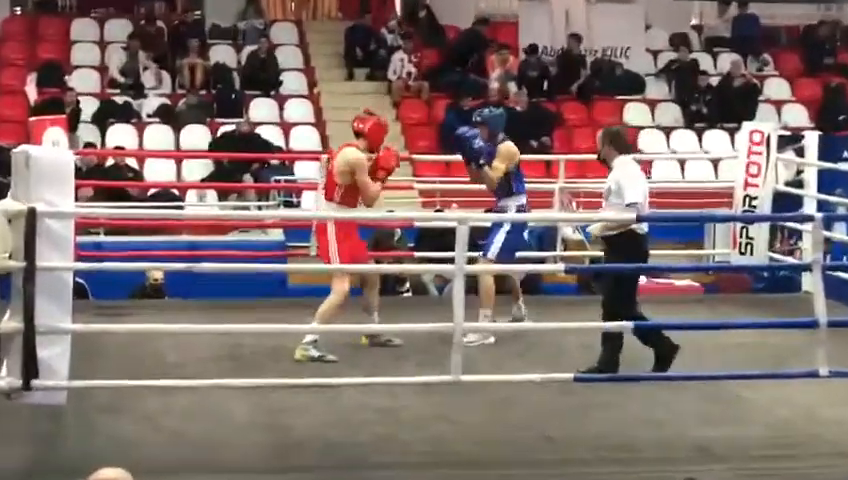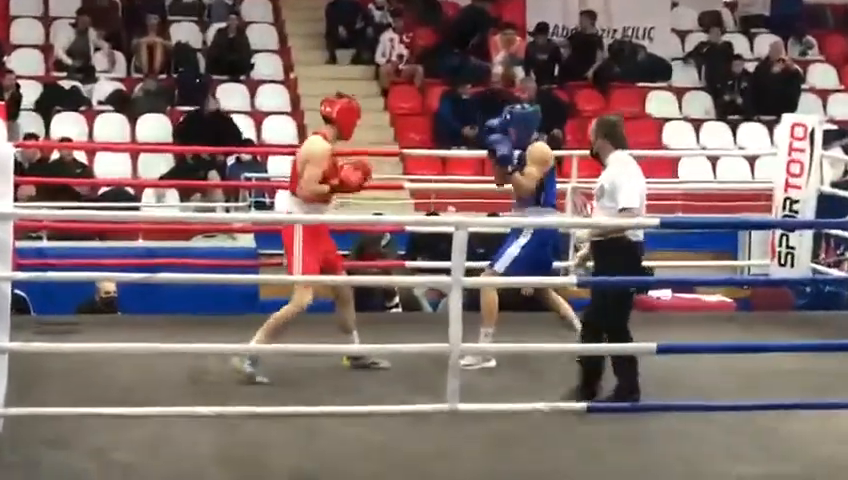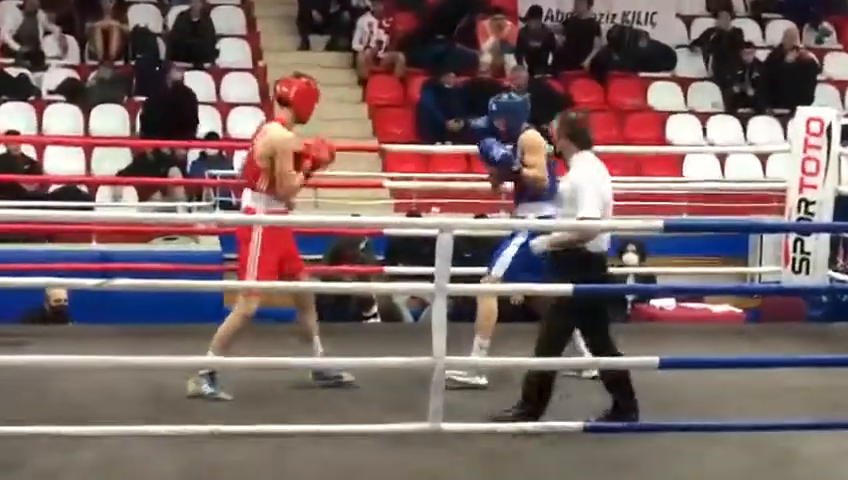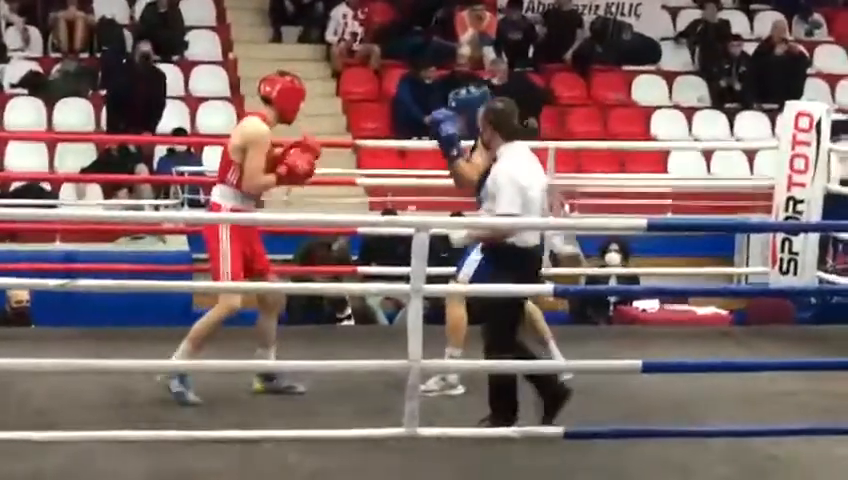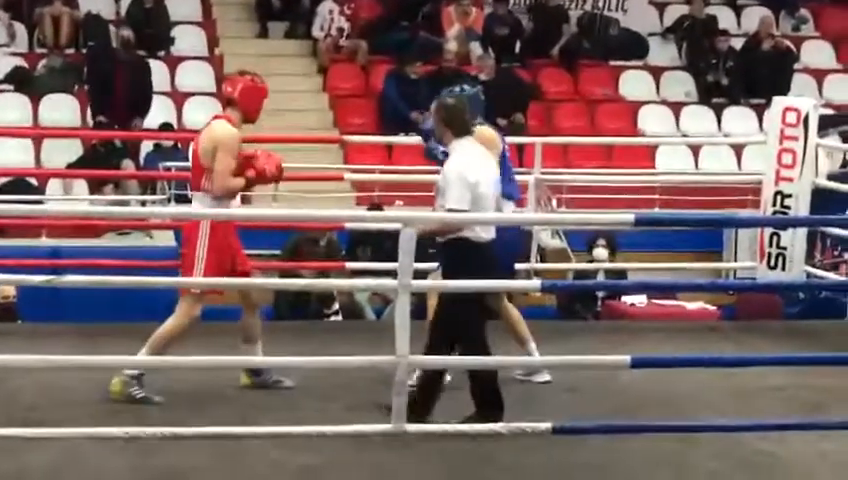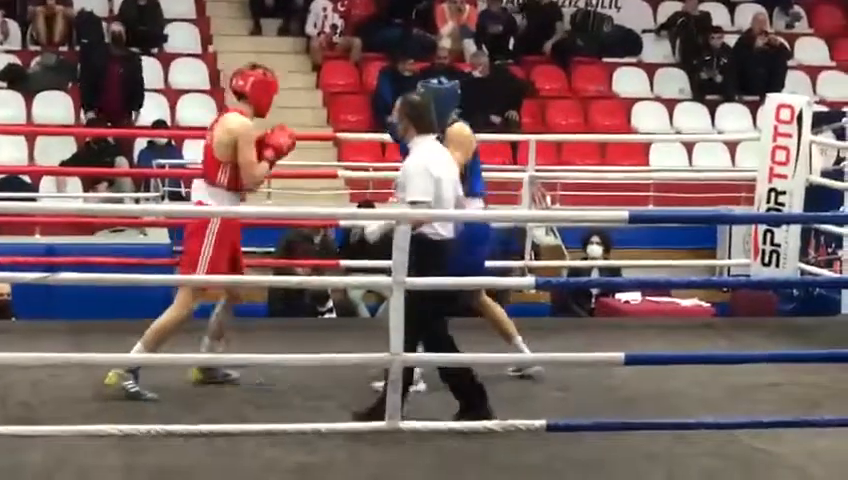
dt=0.3s
person 1, frame 1
left shoulder: (348, 153)
right shoulder: (356, 157)
right elbow: (369, 199)
left wrist: (375, 170)
right wrist: (382, 173)
left hip: (344, 224)
right hip: (334, 226)
left knee: (372, 277)
right knee: (341, 288)
left ankle: (374, 333)
person 1, frame 2
left shoulder: (322, 146)
right shoulder: (320, 147)
right elbow: (306, 191)
left wrist: (345, 176)
right wrist: (338, 183)
left hip: (316, 227)
right hip: (302, 228)
left knee: (344, 290)
right knee: (302, 300)
left ankle: (355, 353)
right ankle: (247, 356)
person 1, frame 3
left shoulder: (272, 130)
right shoulder: (283, 137)
right elbow: (286, 190)
left wrist: (301, 159)
right wrist: (308, 165)
left hip: (275, 223)
right hip: (261, 224)
left knee: (305, 294)
right knee: (247, 307)
left ankle: (319, 366)
right ankle: (203, 376)
person 1, frame 4
left shoulder: (256, 127)
right shoulder: (257, 130)
right elbow: (251, 184)
left wrist: (290, 157)
right wrist: (286, 172)
right hip: (227, 218)
left knee: (273, 298)
right knee: (231, 302)
left ankle: (267, 375)
right ankle: (177, 367)
person 1, frame 5
left shoulder: (219, 128)
right shoulder: (228, 133)
right elbow: (220, 187)
left wrist: (249, 169)
right wrist: (253, 176)
left hip: (219, 223)
right hip: (207, 225)
left knee: (252, 296)
right knee: (189, 310)
left ankle: (255, 371)
right ankle: (129, 376)
person 1, frame 6
left shoulder: (224, 120)
right shoulder: (243, 125)
right elbow: (251, 180)
left wrist: (262, 147)
right wrist: (270, 155)
left hip: (218, 216)
right hip: (214, 218)
left knee: (231, 293)
right knee: (186, 303)
left ankle: (206, 362)
right ankle: (124, 370)
person 2, frame 1
left shoulder: (626, 172)
right shoulder: (620, 170)
left elbow: (635, 214)
left wrist: (602, 227)
right wrist: (605, 229)
left hip: (627, 246)
right hip: (619, 246)
left knee: (622, 308)
right knee: (613, 305)
left ankle: (663, 348)
right ankle: (608, 362)
person 2, frame 2
left shoulder: (623, 170)
right shoulder: (615, 170)
left elbow: (629, 218)
left wrist: (590, 234)
right wrist: (589, 250)
left hip: (620, 257)
right hip: (614, 255)
left knee: (595, 325)
right knee: (613, 325)
left ankle: (589, 389)
right ankle: (627, 388)
person 2, frame 3
left shoulder: (583, 174)
right shoulder: (588, 168)
left elbow: (588, 229)
left wrist: (549, 242)
right wrist: (558, 245)
left hip: (581, 268)
right hip: (583, 265)
left knee: (550, 341)
right knee: (598, 340)
left ankle: (530, 408)
right ankle: (624, 405)
person 2, frame 4
left shoulder: (506, 168)
right shoulder: (527, 159)
left elbow: (506, 225)
left wrist: (469, 236)
left hip: (509, 260)
right hip: (524, 254)
left knee: (498, 340)
right knee: (503, 336)
left ankle: (503, 414)
right ankle: (551, 388)
person 2, frame 5
left shoulder: (458, 165)
right shoulder: (483, 156)
left elbow: (454, 222)
right elbow: (494, 205)
left wrist: (418, 229)
left hip: (465, 255)
right hip: (481, 250)
left knee: (470, 337)
right knee: (441, 332)
left ankle: (489, 408)
right ankle: (419, 404)
person 2, frame 6
left shoulder: (418, 161)
right shoulder: (442, 155)
right elbow: (457, 206)
left wrist: (384, 227)
left hip: (422, 253)
right hip: (437, 249)
left knee: (433, 336)
right knee: (408, 332)
left ankle: (474, 402)
right ankle: (391, 404)
person 3, frame 1
left shoulder: (506, 148)
right shoulder: (492, 147)
left elbow: (491, 182)
right elbow: (476, 178)
left wrist: (480, 156)
right wrist: (469, 155)
left hip: (513, 212)
right hip: (506, 211)
left knee: (485, 265)
right knee: (503, 263)
left ankle: (485, 329)
right ankle: (519, 311)
person 3, frame 2
left shoulder: (538, 150)
right shoulder: (526, 150)
left elbow: (525, 191)
right elbow: (500, 180)
left wrist: (507, 162)
right wrist: (497, 154)
left hip: (538, 226)
right hip: (536, 226)
left knee: (489, 278)
right knee: (543, 290)
left ankle: (484, 351)
person 3, frame 3
left shoulder: (529, 138)
right shoulder: (518, 141)
left elbow: (542, 181)
right elbow: (496, 182)
left wrist: (512, 165)
right wrist: (492, 156)
left knee: (489, 285)
right knee: (542, 296)
person 3, frame 4
left shoulder: (491, 139)
right shoulder: (489, 139)
left elbow: (469, 180)
right elbow: (460, 181)
left wrist: (451, 148)
right wrist: (450, 148)
left hip: (502, 226)
right hip: (512, 226)
left knee: (456, 292)
right knee: (519, 298)
person 3, frame 5
left shoulder: (482, 135)
right shoulder: (486, 134)
left wrist: (447, 159)
right wrist: (444, 157)
left hip: (493, 224)
right hip: (504, 226)
right knee: (497, 299)
person 3, frame 6
left shoulder: (458, 132)
right shoulder: (447, 134)
left wrist: (411, 147)
right wrist: (407, 144)
left hip: (466, 224)
right hip: (464, 223)
right knee: (476, 297)
